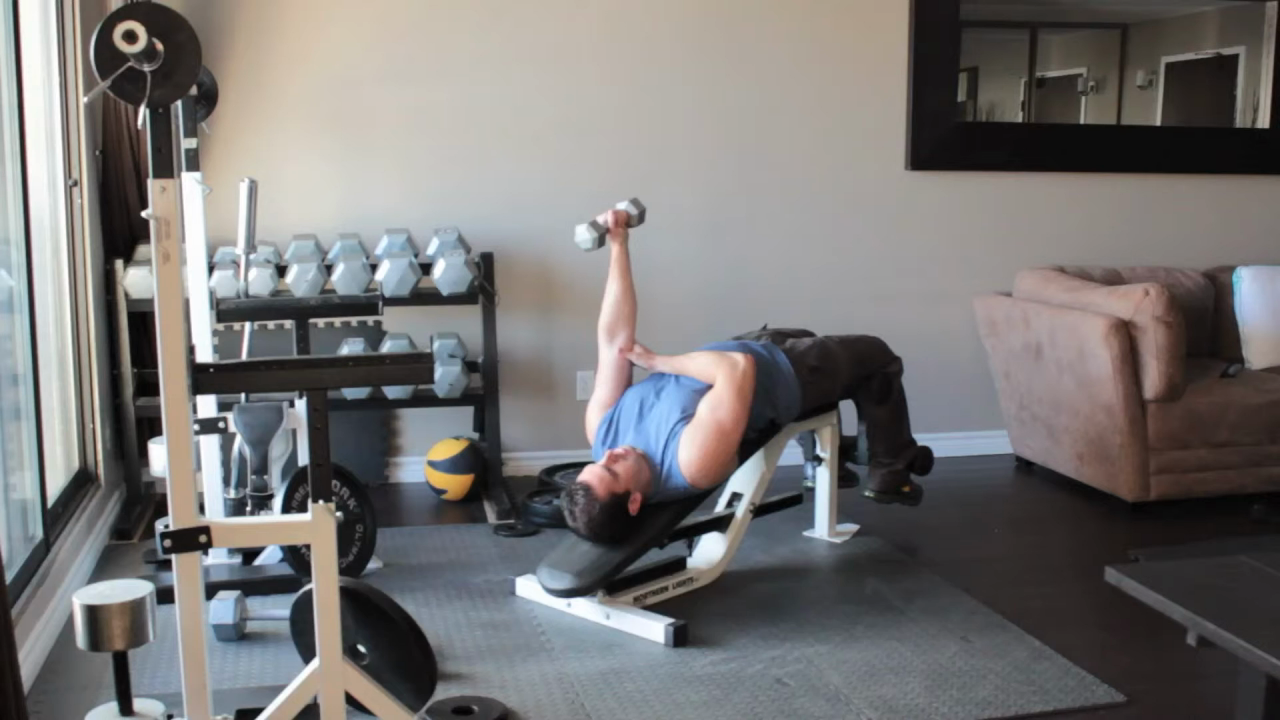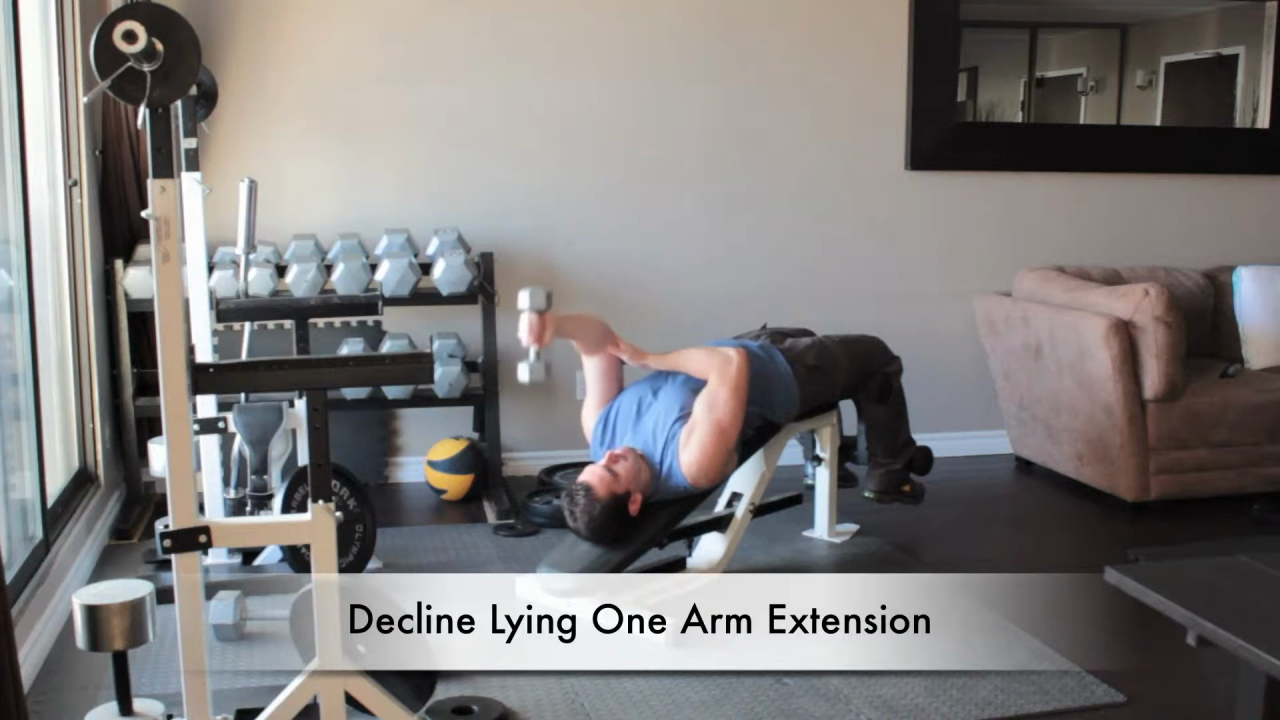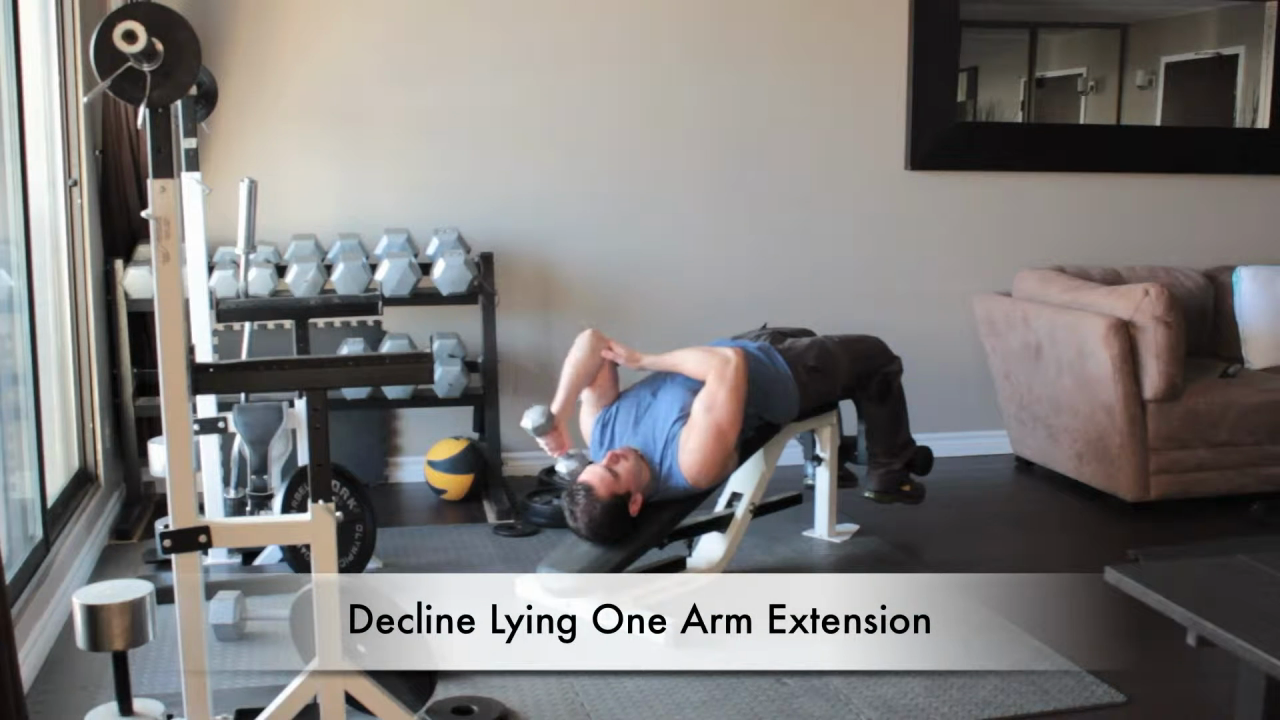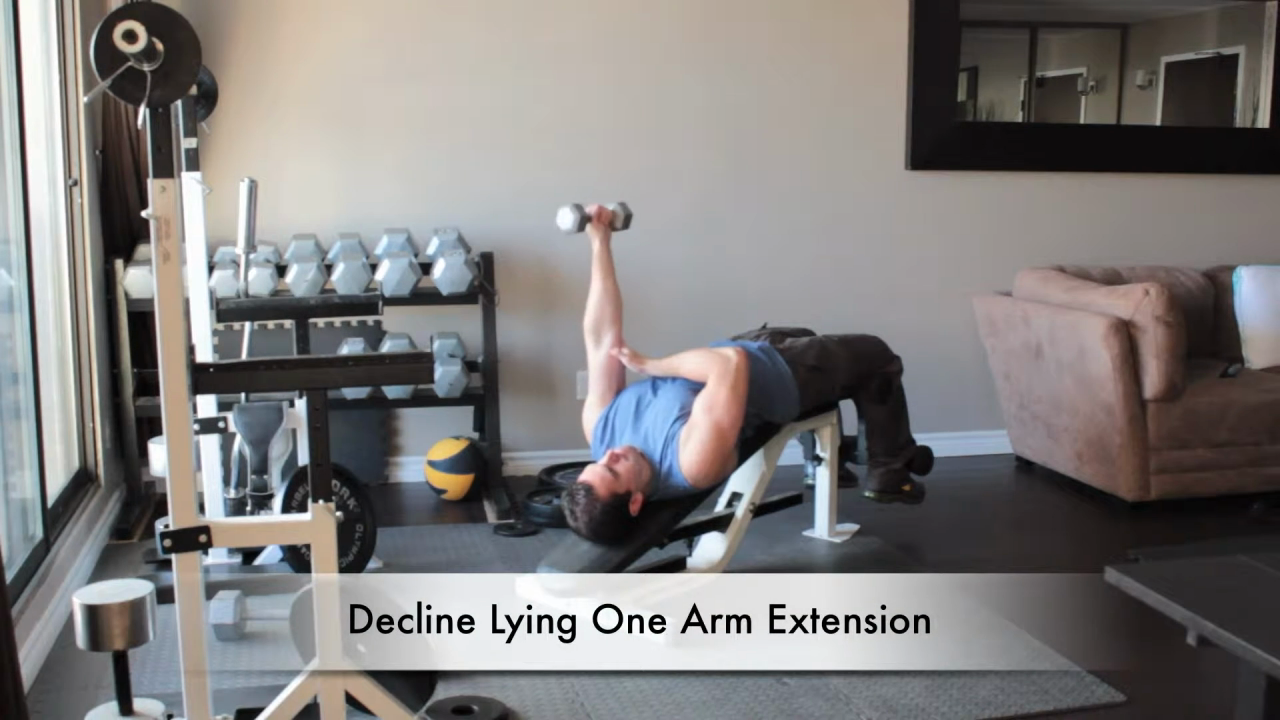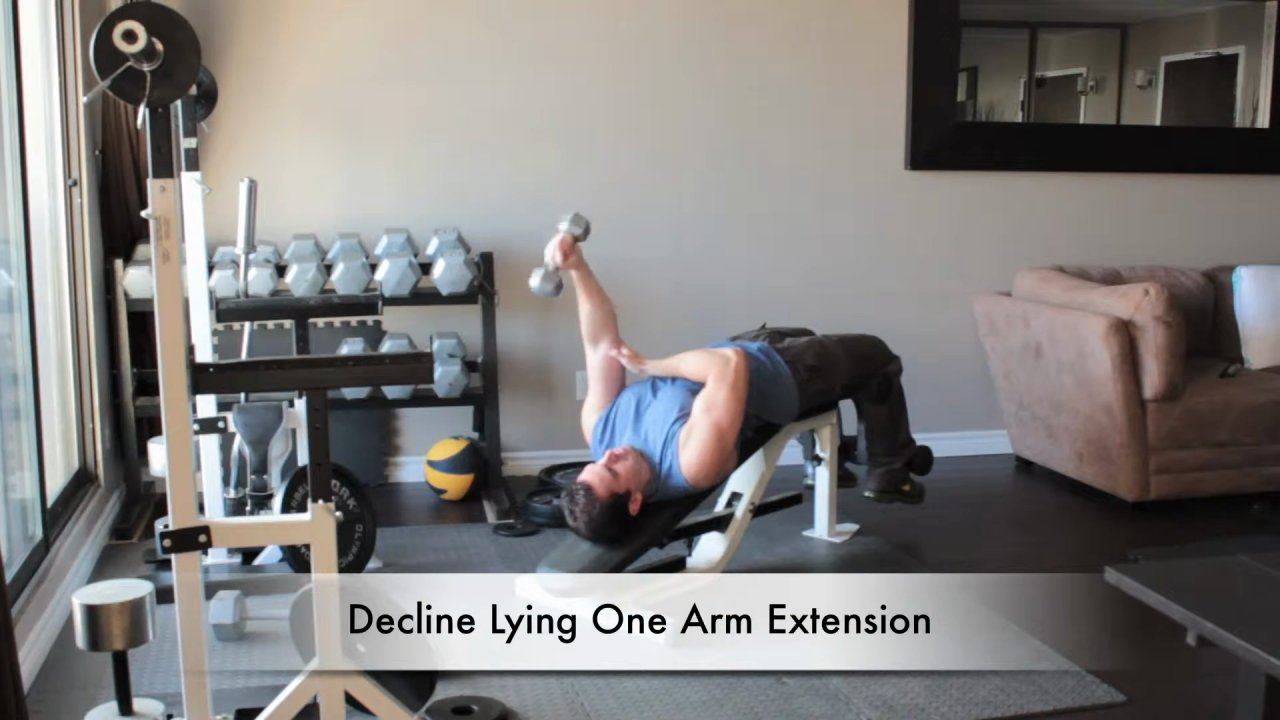
dt=1s
person 1, frame 1
left shoulder: (600, 429)
right shoulder: (693, 464)
left elbow: (614, 339)
right elbow: (738, 368)
left wrist: (618, 246)
right wrist: (659, 361)
left knee: (806, 340)
right knee: (877, 356)
right ankle: (891, 472)
person 1, frame 2
left shoulder: (599, 428)
right shoulder: (693, 465)
left elbow: (598, 339)
right elbow: (732, 365)
left wrist: (550, 322)
right wrist: (648, 359)
left knee: (804, 338)
right knee: (876, 357)
right ankle: (890, 474)
person 1, frame 3
left shoulder: (598, 430)
right shoulder: (693, 465)
left elbow: (592, 341)
right elbow: (728, 364)
left wrist: (556, 412)
right wrist: (644, 360)
left knee: (806, 340)
right knee: (877, 357)
right ankle: (889, 474)
person 1, frame 4
left shoulder: (598, 425)
right shoulder: (692, 463)
left elbow: (603, 338)
right elbow: (730, 363)
left wrist: (600, 242)
right wrist: (649, 364)
left knee: (805, 339)
right knee: (877, 357)
right ankle: (890, 471)
person 1, frame 5
left shoulder: (598, 428)
right shoulder: (692, 465)
left elbow: (602, 342)
right elbow: (730, 364)
left wrist: (575, 265)
right wrist: (650, 366)
left knee: (803, 338)
right knee: (876, 356)
right ankle: (889, 474)
